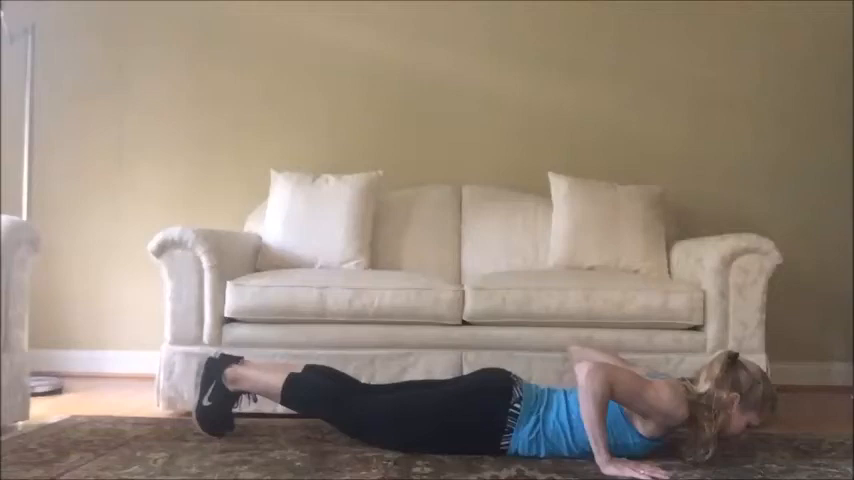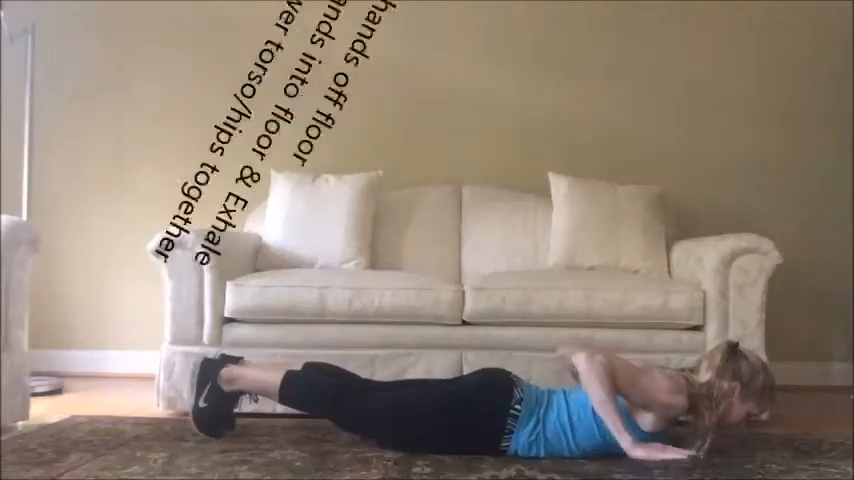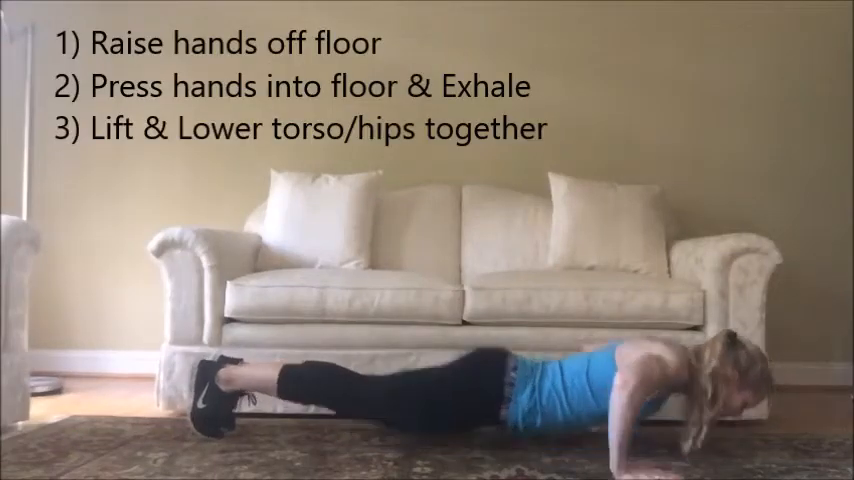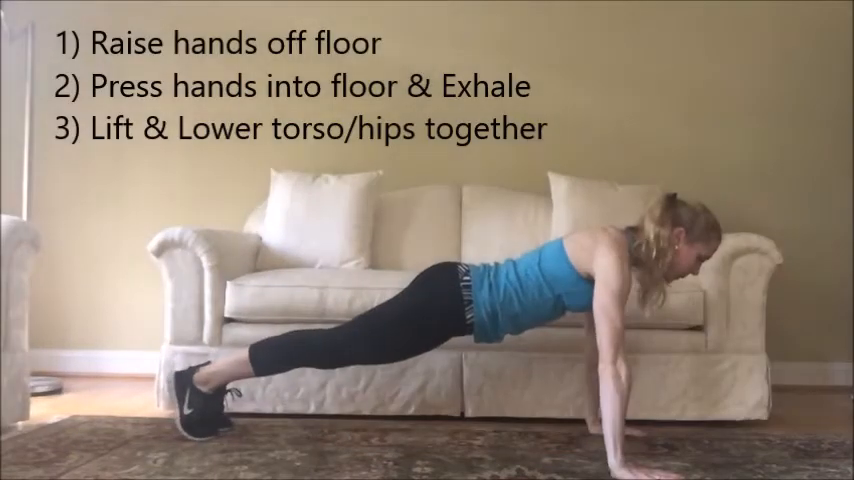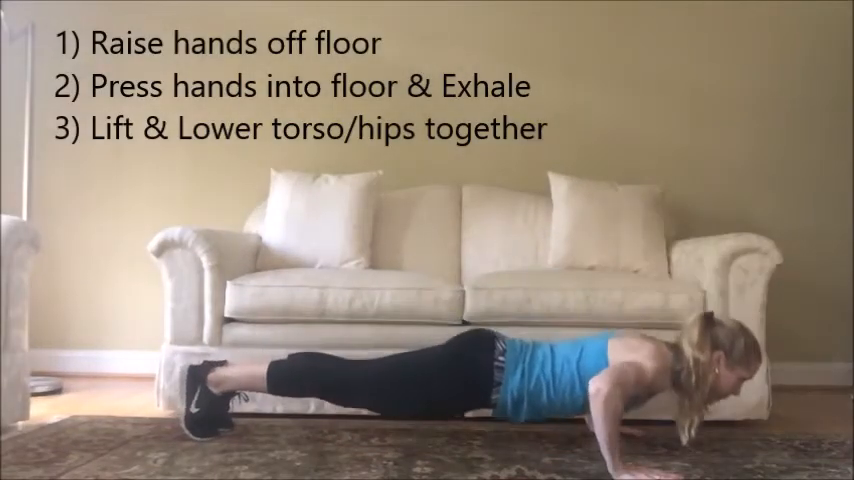
dt=1s
person 1, frame 1
left shoulder: (659, 386)
right shoulder: (671, 403)
left elbow: (578, 350)
right elbow: (590, 370)
left hip: (502, 402)
right hip: (495, 415)
left knee: (361, 395)
right knee: (354, 411)
left ankle: (237, 369)
right ankle: (232, 375)
person 1, frame 2
left shoulder: (664, 384)
right shoulder: (672, 397)
left elbow: (573, 355)
right elbow: (590, 360)
right wrist: (630, 443)
left hip: (503, 403)
right hip: (497, 416)
left knee: (362, 395)
right knee: (353, 407)
left ankle: (236, 369)
right ankle: (228, 376)
person 1, frame 3
left shoulder: (667, 357)
right shoulder: (674, 362)
right elbow: (626, 387)
left wrist: (604, 417)
left hip: (503, 381)
right hip: (494, 389)
left knee: (362, 391)
right knee: (359, 397)
left ankle: (232, 370)
right ankle: (225, 375)
person 1, frame 4
left shoulder: (618, 249)
right shoulder: (614, 256)
left elbow: (596, 347)
right elbow: (612, 364)
left wrist: (597, 419)
left hip: (462, 295)
right hip: (453, 299)
left knee: (339, 347)
right knee: (337, 346)
left ankle: (210, 378)
right ankle: (203, 378)
person 1, frame 5
left shoulder: (653, 353)
right shoulder: (658, 364)
right elbow: (602, 388)
left wrist: (606, 420)
left hip: (491, 361)
right hip: (485, 371)
left knee: (351, 380)
right knee: (349, 383)
left ankle: (219, 376)
right ankle: (217, 378)
